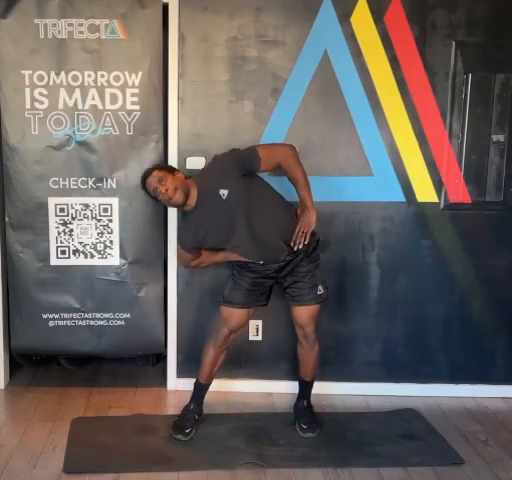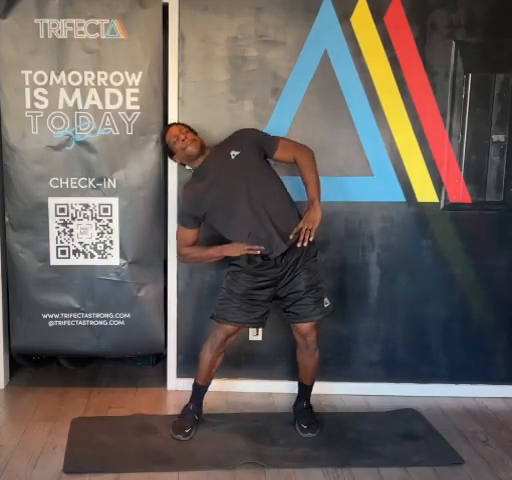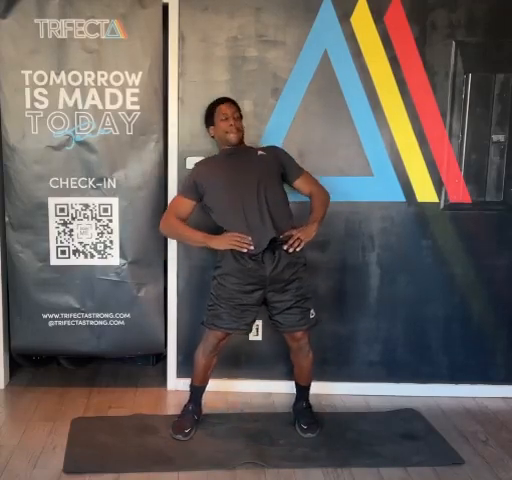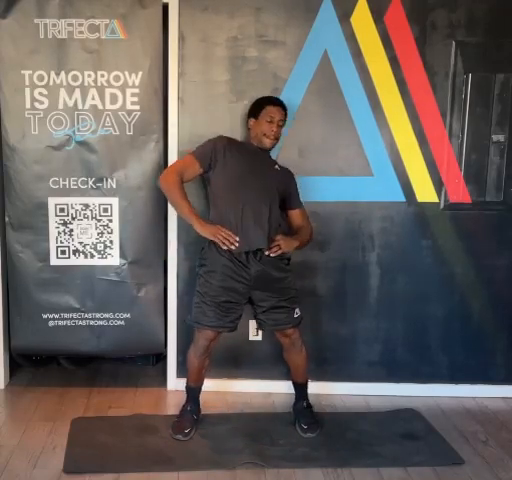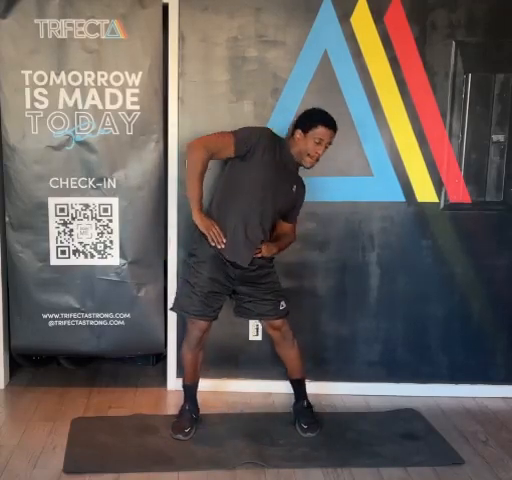
dt=0.5s
person 1, frame 1
left shoulder: (223, 168)
right shoulder: (189, 230)
left elbow: (286, 152)
right elbow: (189, 260)
left wrist: (308, 208)
right wrist: (230, 254)
left hip: (298, 253)
right hip: (252, 266)
left knee: (306, 330)
right knee: (224, 332)
left ankle: (303, 403)
right ankle: (194, 406)
person 1, frame 2
left shoulder: (243, 141)
right shoulder: (192, 195)
left elbow: (303, 154)
right elbow: (185, 250)
left wrist: (314, 206)
right wrist: (226, 249)
left hip: (295, 256)
right hip: (250, 268)
left knee: (306, 336)
right knee: (220, 335)
left ankle: (303, 404)
right ankle: (193, 407)
person 1, frame 3
left shoulder: (272, 155)
right shoulder: (203, 171)
left elbow: (318, 192)
right elbow: (169, 223)
left wrist: (312, 226)
right wrist: (213, 240)
left hip: (285, 260)
right hip: (238, 265)
left knee: (299, 339)
right knee: (213, 338)
left ankle: (302, 404)
right ankle: (193, 407)
person 1, frame 4
left shoulder: (283, 175)
right shoulder: (222, 148)
left elbow: (304, 228)
right elbow: (168, 178)
left wrist: (294, 241)
right wrist: (200, 224)
left hip: (271, 264)
right hip: (224, 260)
left knee: (291, 336)
right knee: (204, 337)
left ankle: (302, 404)
right ankle: (191, 407)
person 1, frame 5
left shoulder: (297, 186)
right shoulder: (260, 140)
left elbow: (287, 231)
right elbow: (198, 149)
left wrist: (275, 245)
right wrist: (198, 213)
left hip: (255, 263)
right hip: (212, 254)
left knee: (281, 329)
right knee: (197, 330)
left ankle: (302, 403)
right ankle: (189, 406)
